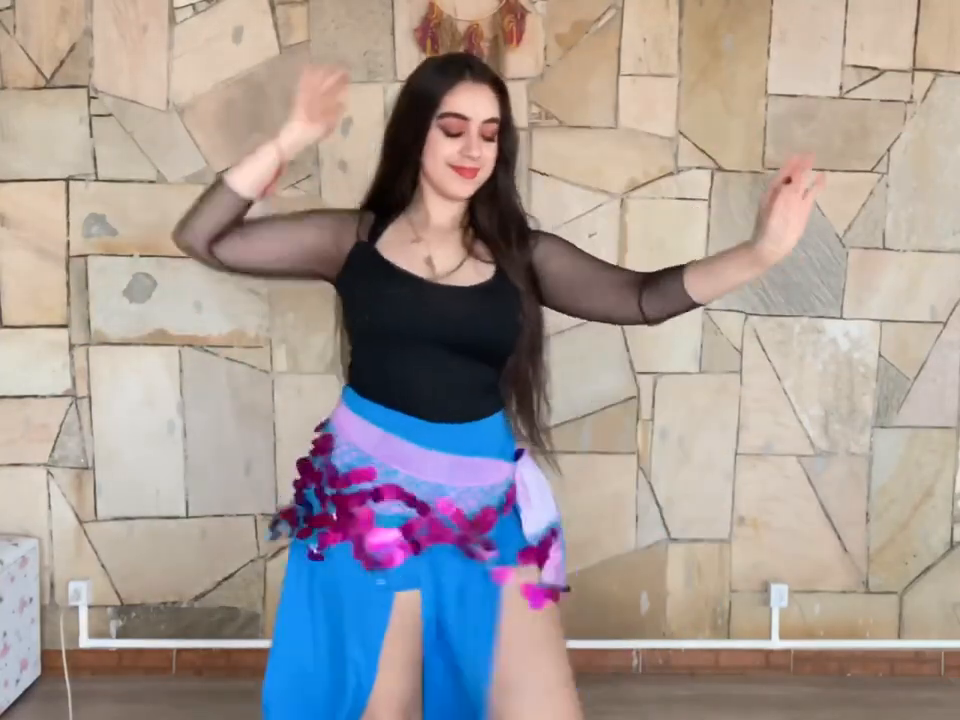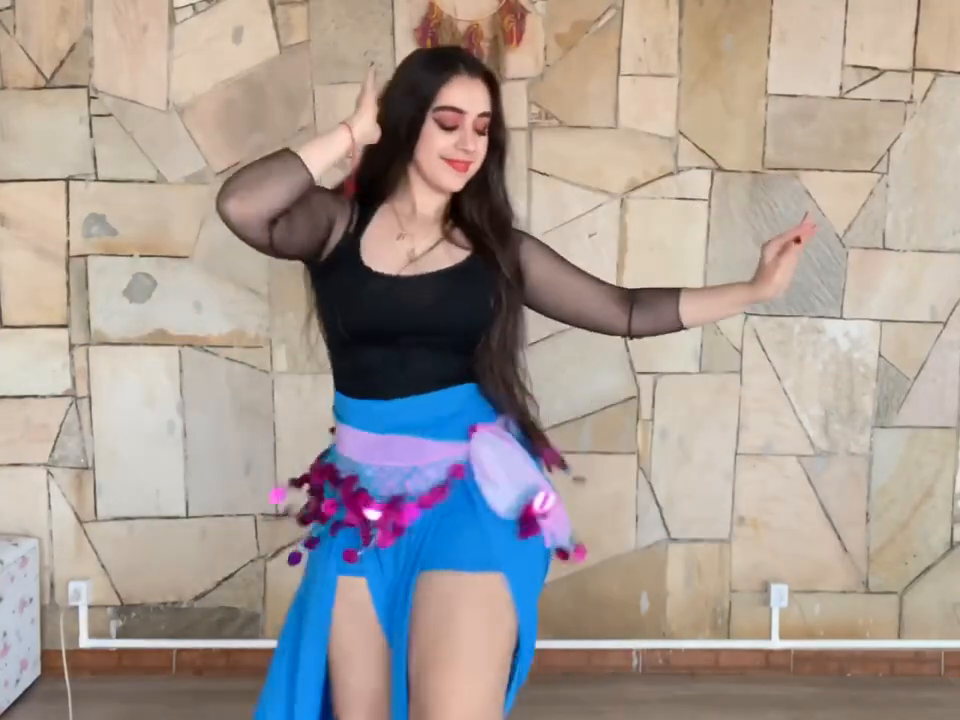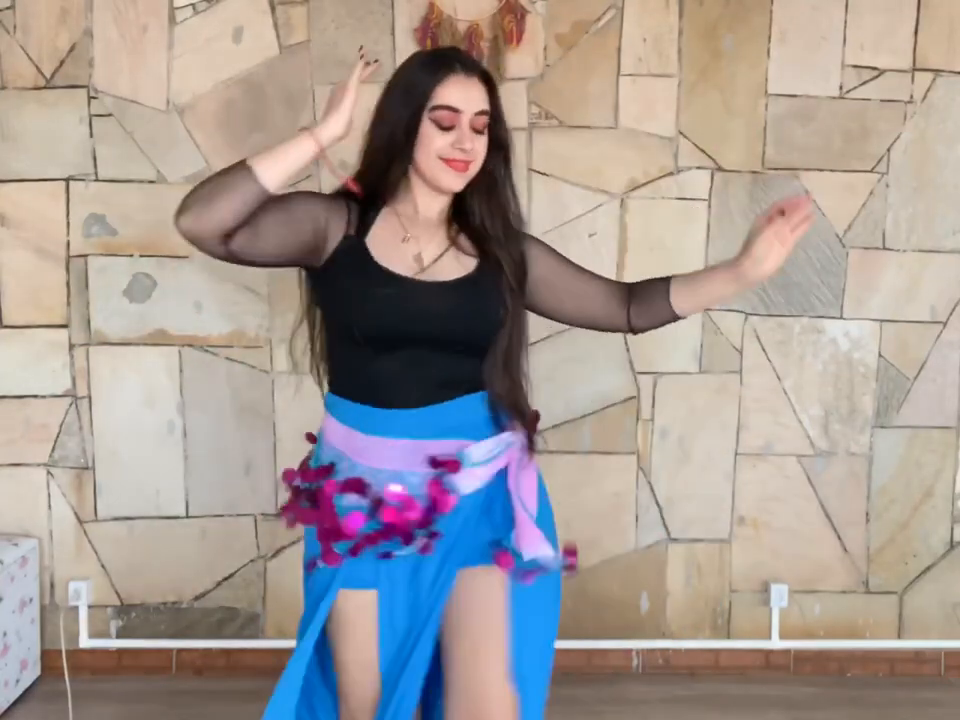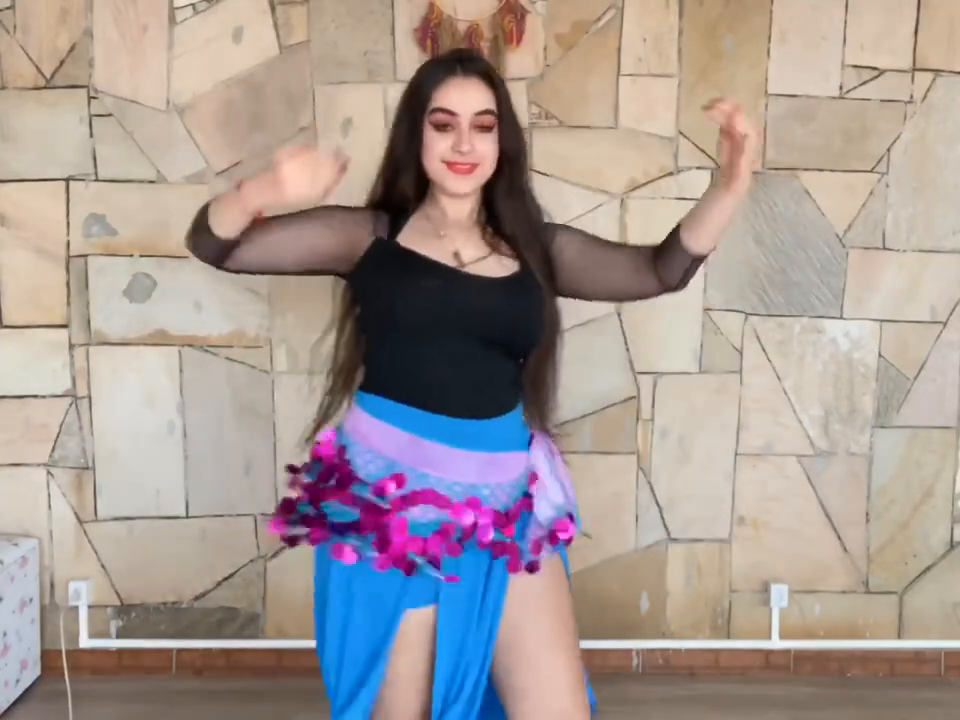
dt=0.2s
person 1, frame 1
left shoulder: (522, 254)
right shoulder: (353, 237)
left elbow: (640, 297)
right elbow: (202, 238)
left wrist: (757, 254)
right wrist: (293, 139)
left hip: (487, 511)
right hip: (369, 506)
person 1, frame 2
left shoulder: (499, 248)
right shoulder: (336, 224)
left elbow: (626, 311)
right elbow: (240, 205)
left wrist: (755, 288)
right wrist: (352, 135)
left hip: (475, 497)
right hip: (361, 502)
person 1, frame 3
left shoulder: (503, 250)
right shoulder: (336, 227)
left elbow: (630, 306)
right elbow: (202, 224)
left wrist: (742, 272)
right wrist: (319, 135)
left hip: (479, 498)
right hip: (362, 506)
person 1, frame 4
left shoulder: (536, 247)
right shoulder: (369, 236)
left elbow: (662, 269)
right elbow: (208, 238)
left wrist: (728, 180)
right wrist: (261, 195)
left hip: (505, 510)
right hip: (386, 510)
